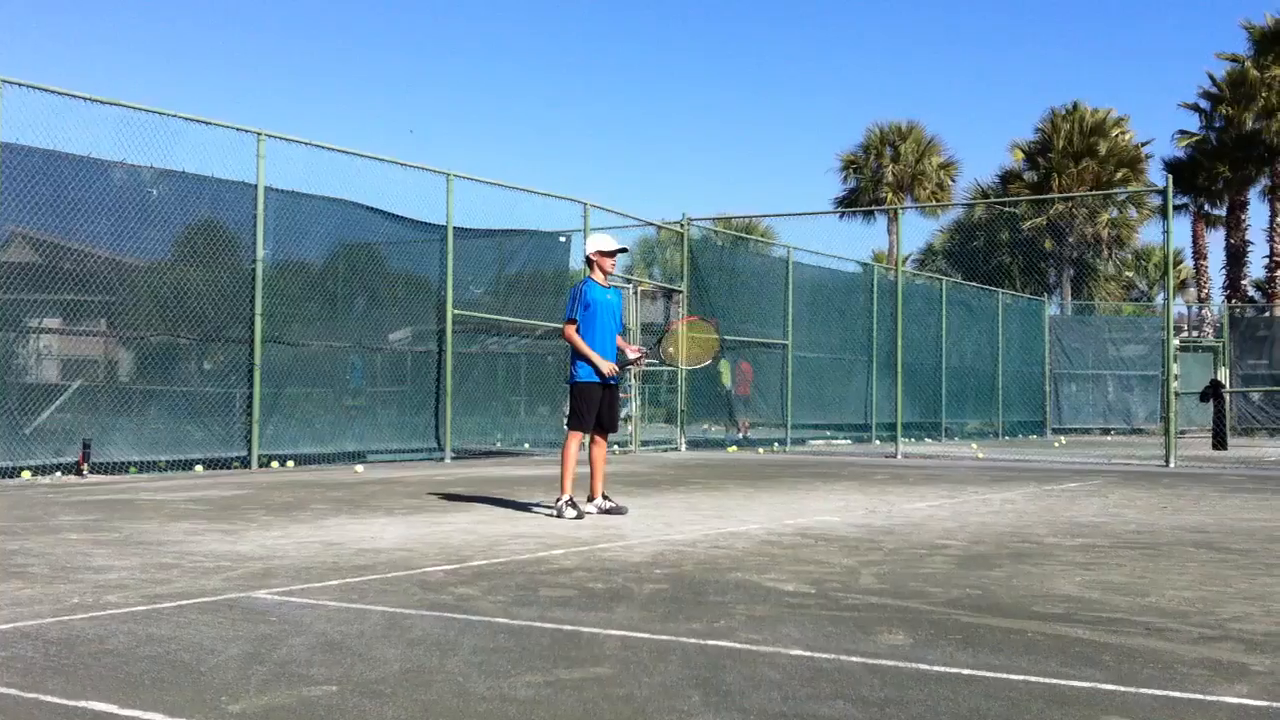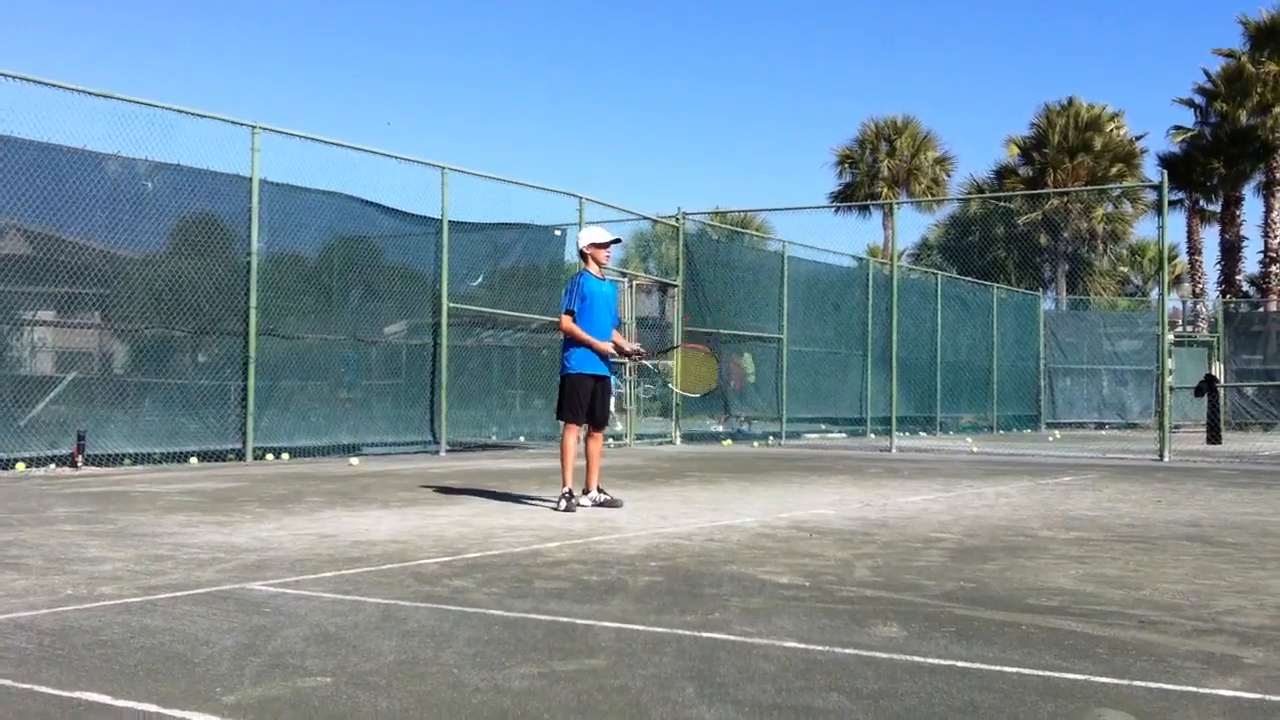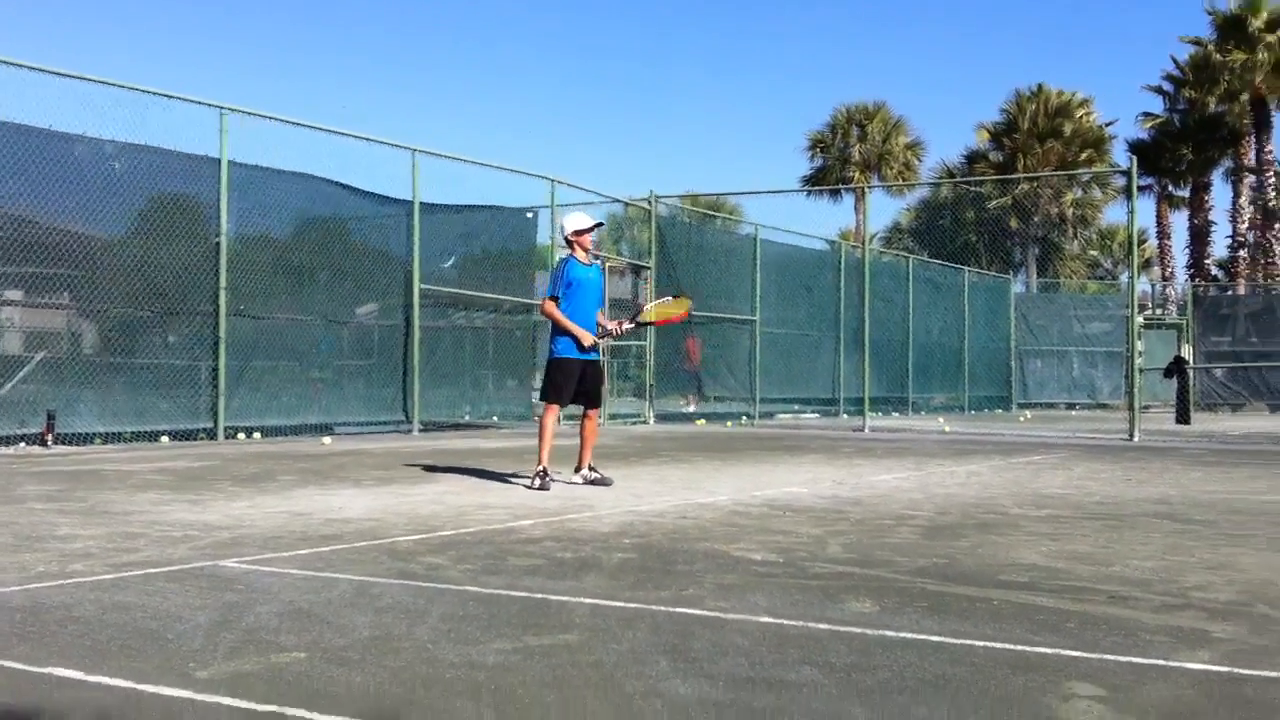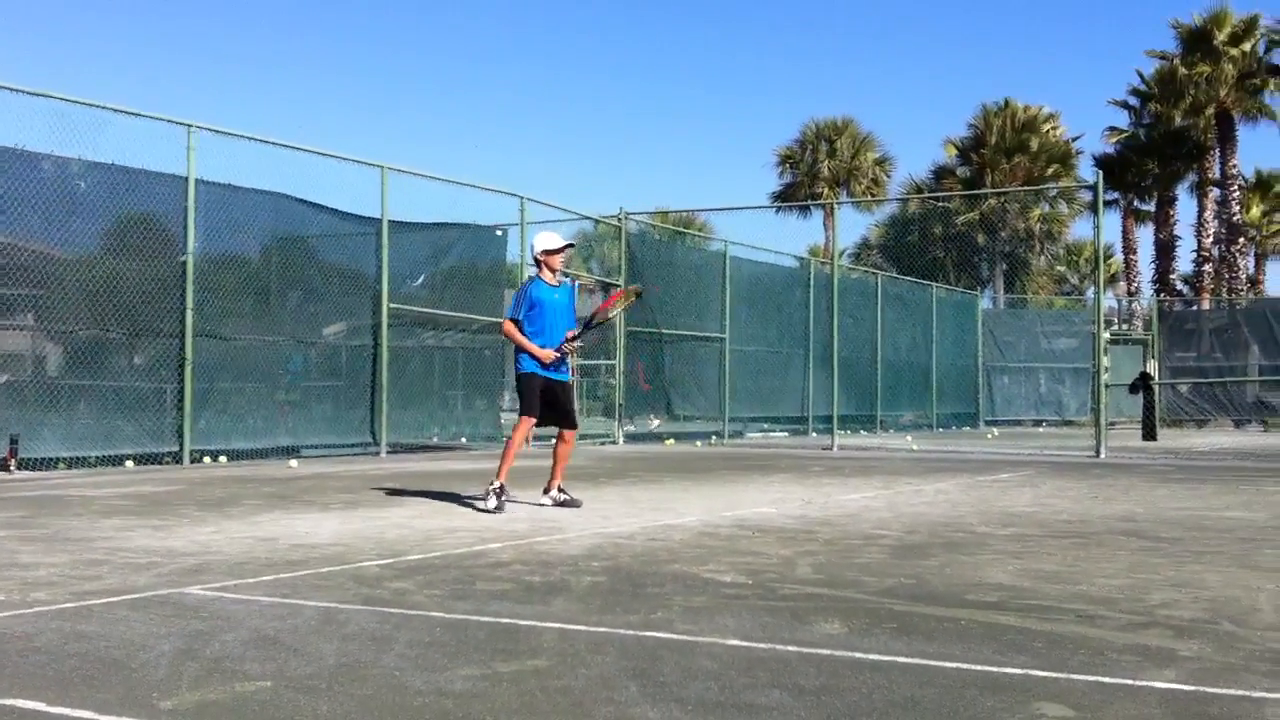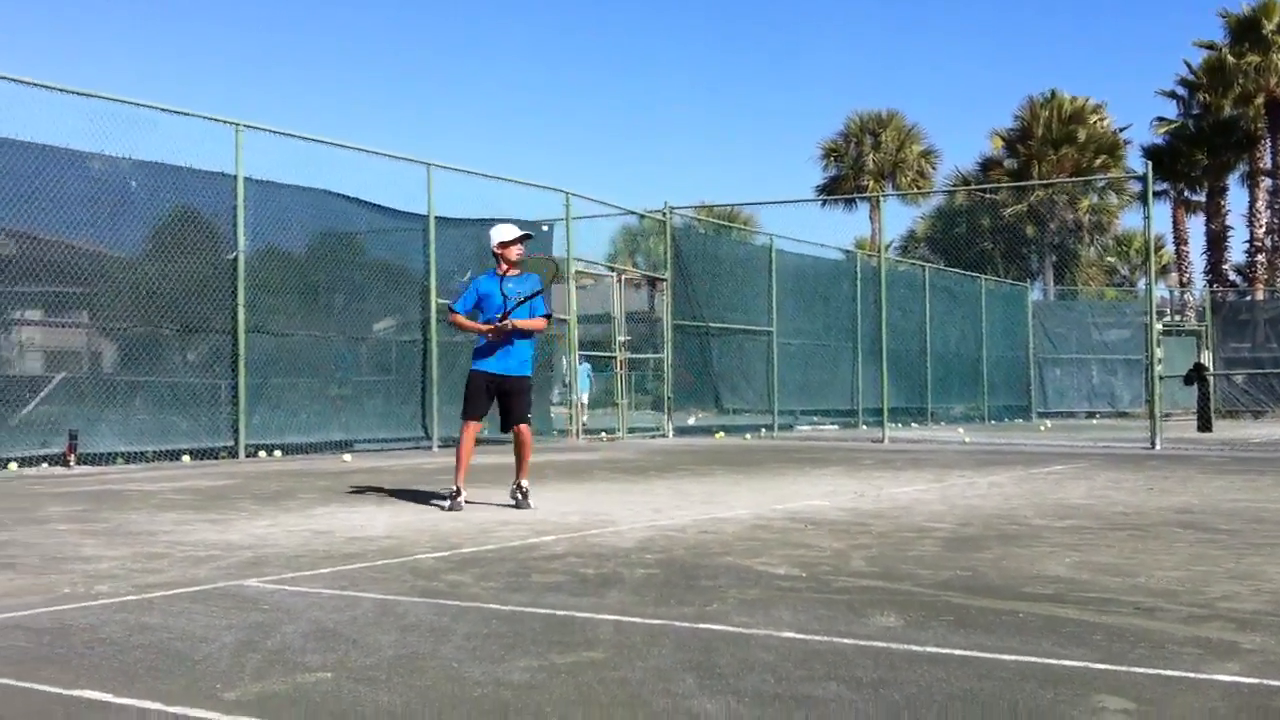
dt=0.7s
person 1, frame 1
left shoulder: (616, 294)
right shoulder: (583, 289)
right elbow: (569, 331)
left wrist: (627, 348)
right wrist: (597, 360)
left hip: (609, 376)
right hip: (586, 374)
left knee: (601, 435)
right knee: (577, 432)
left ankle: (597, 498)
right ankle: (565, 498)
person 1, frame 2
left shoulder: (610, 287)
right shoulder: (579, 281)
right elbow: (565, 323)
left wrist: (625, 345)
right wrist: (597, 345)
left hip: (602, 368)
right hip: (578, 365)
left knee: (597, 429)
right knee: (573, 425)
left ankle: (592, 490)
right ankle: (567, 491)
person 1, frame 3
left shoulder: (597, 270)
right shoulder: (566, 267)
right elbow: (547, 307)
left wrist: (607, 324)
right wrist: (579, 332)
left hip: (590, 352)
right hip: (566, 349)
left knee: (593, 410)
right knee: (553, 406)
left ankle: (584, 468)
right ankle: (542, 468)
person 1, frame 4
left shoulder: (568, 290)
right shoulder: (530, 289)
right elbow: (508, 327)
left wrist: (571, 343)
right wrist: (537, 352)
left hip: (558, 371)
right hip: (531, 367)
left knee: (568, 430)
right knee: (528, 420)
left ankle: (553, 490)
right ankle: (497, 485)
person 1, frame 5
left shoulder: (532, 281)
right shoulder: (482, 283)
left elbow: (542, 322)
right elbow: (455, 316)
left wrist: (514, 324)
right wrist: (483, 328)
left hip: (517, 368)
right hip: (484, 364)
left knee: (522, 429)
right knee: (471, 425)
left ankle: (521, 485)
right ankle: (458, 489)
